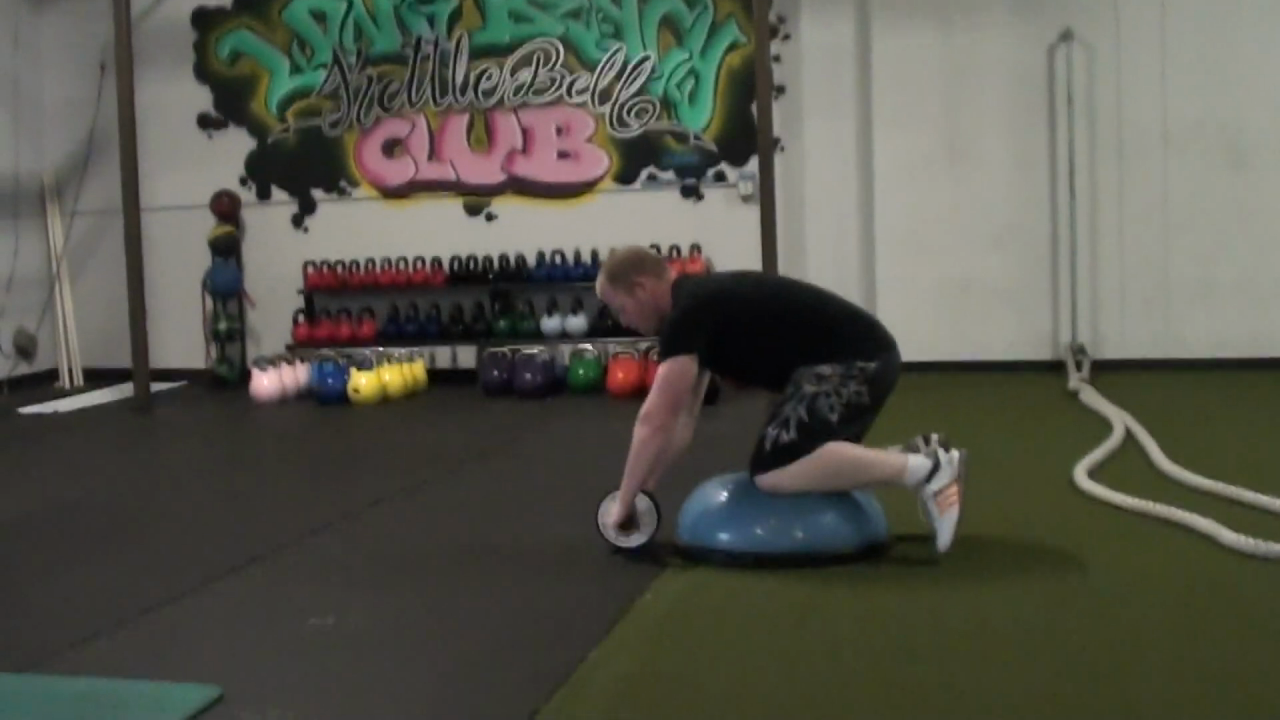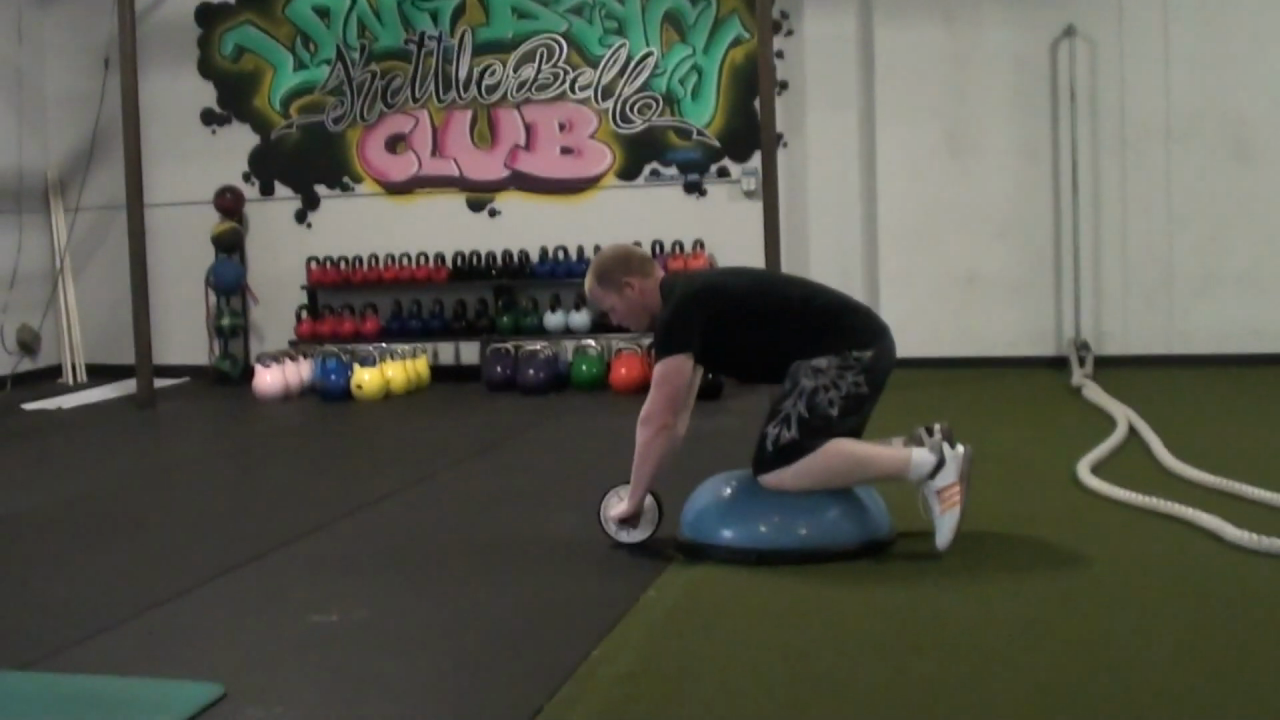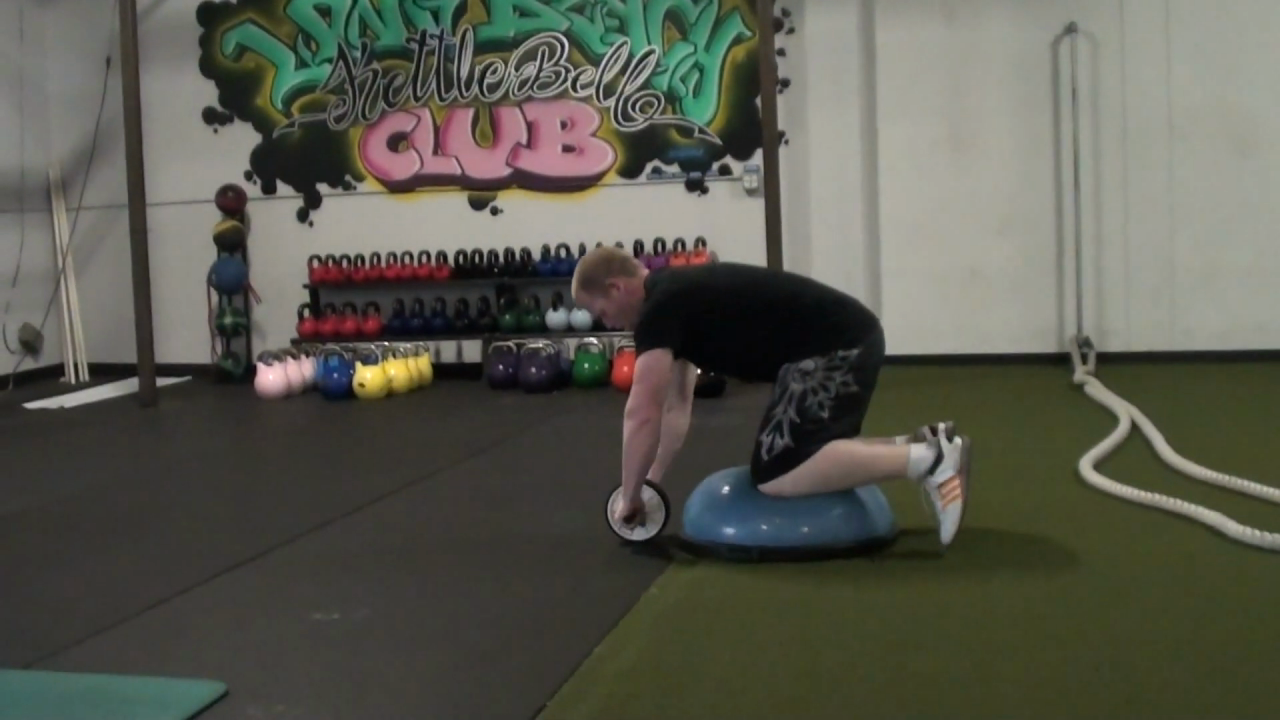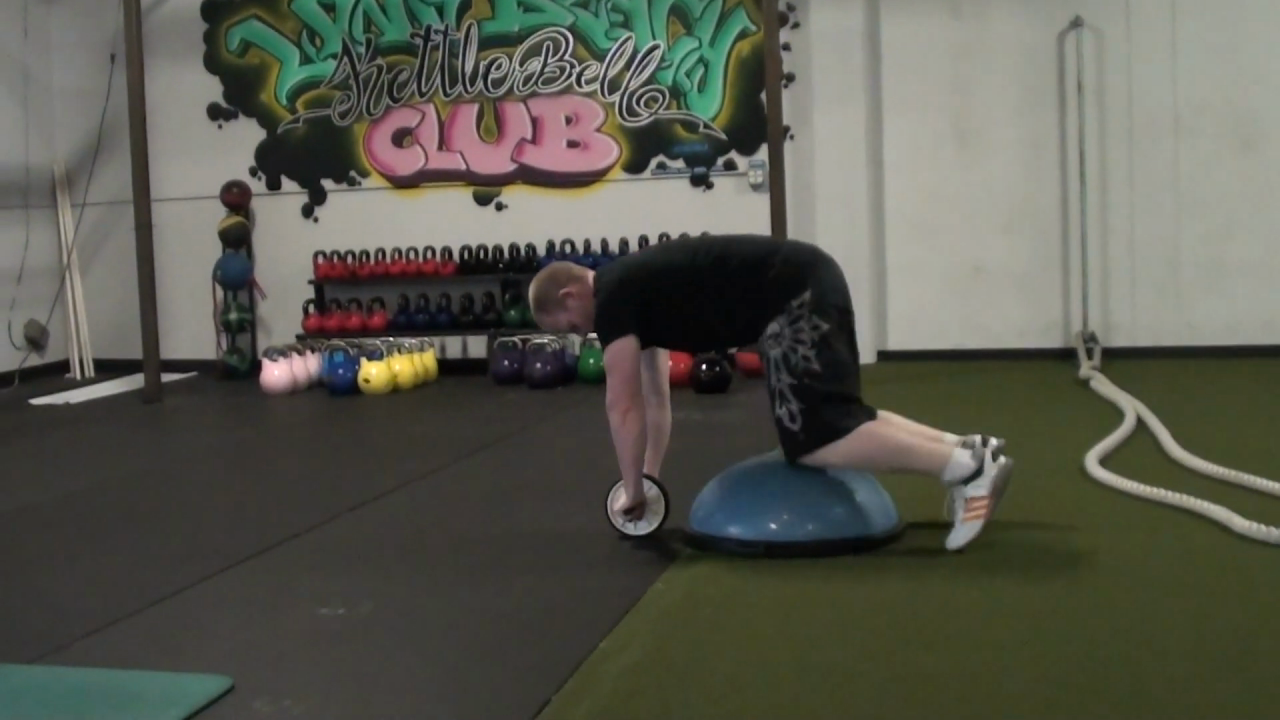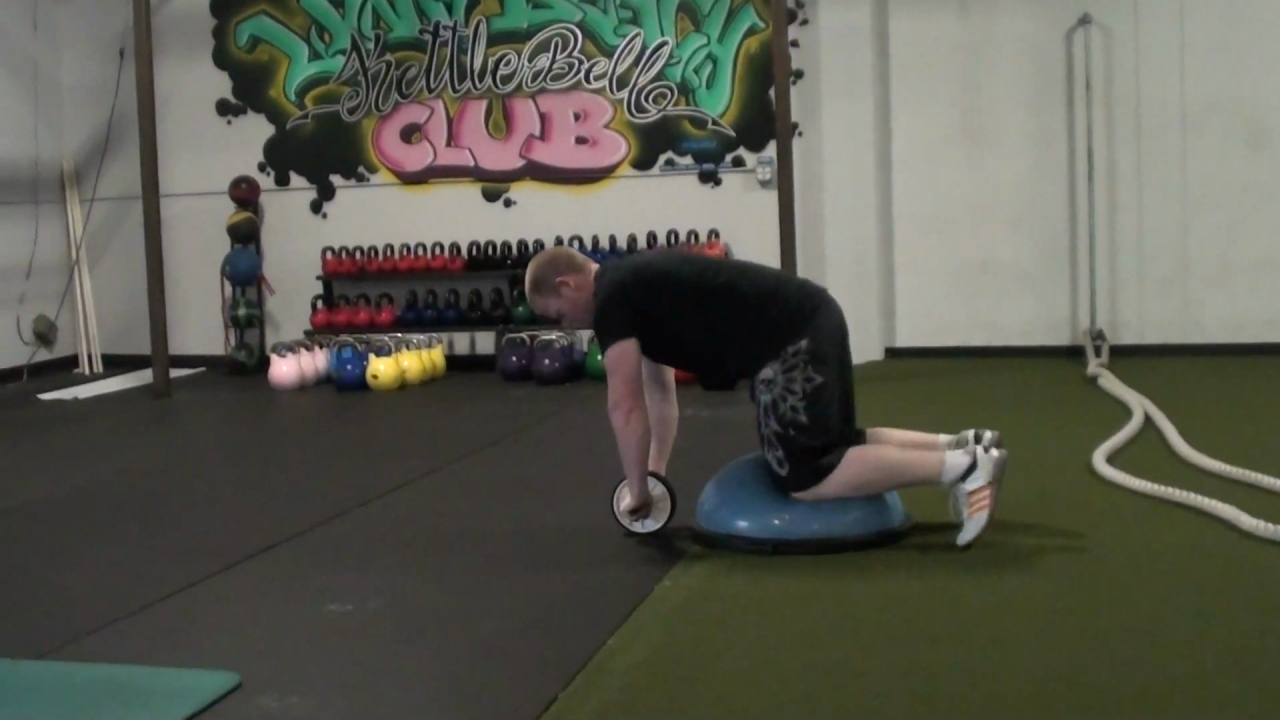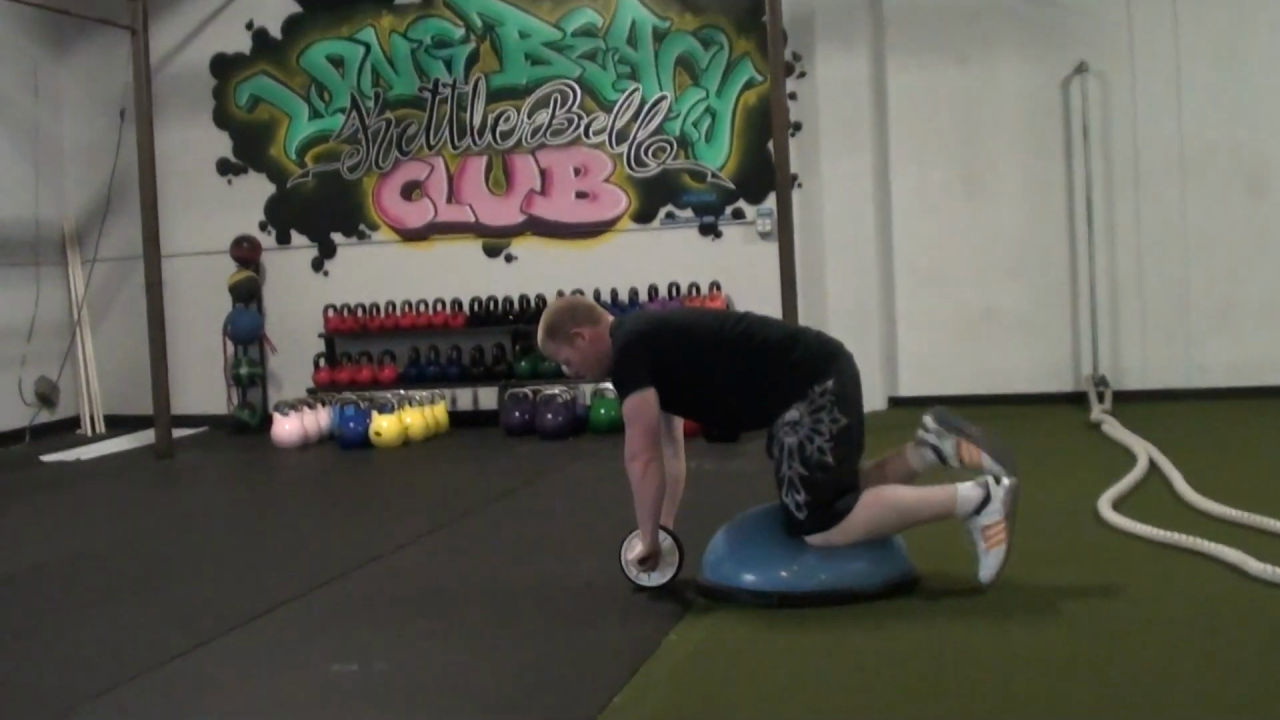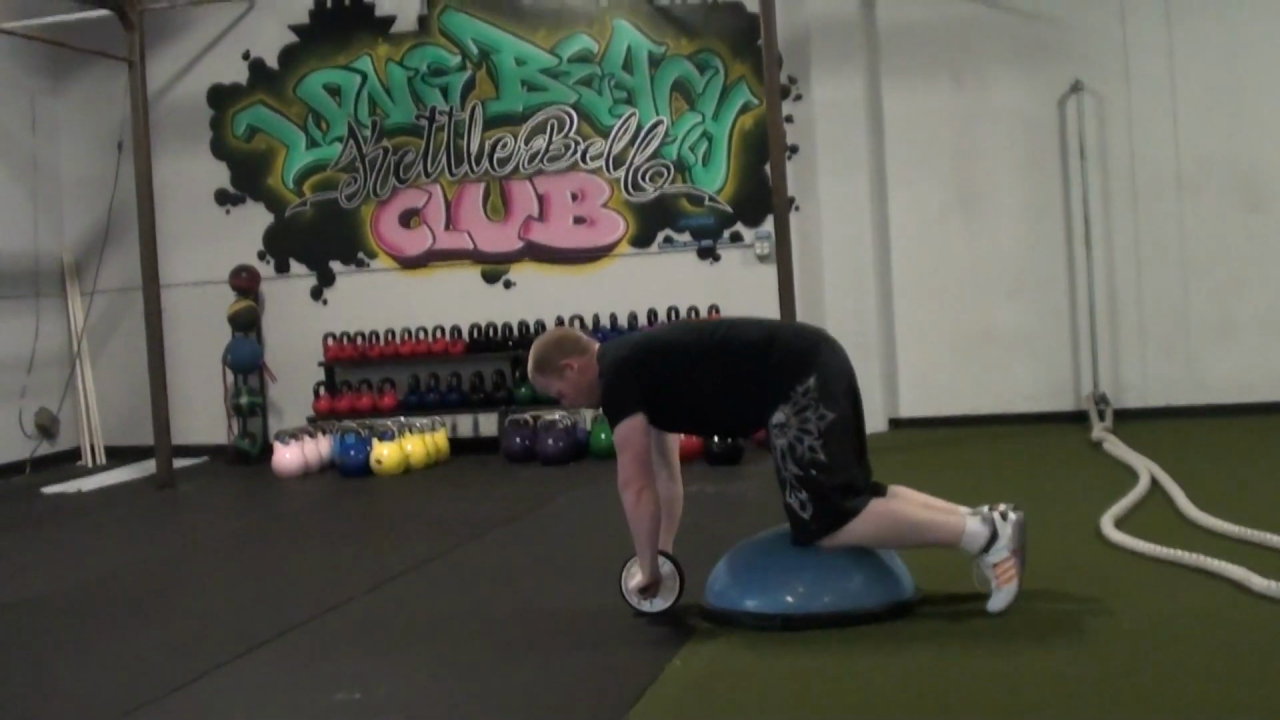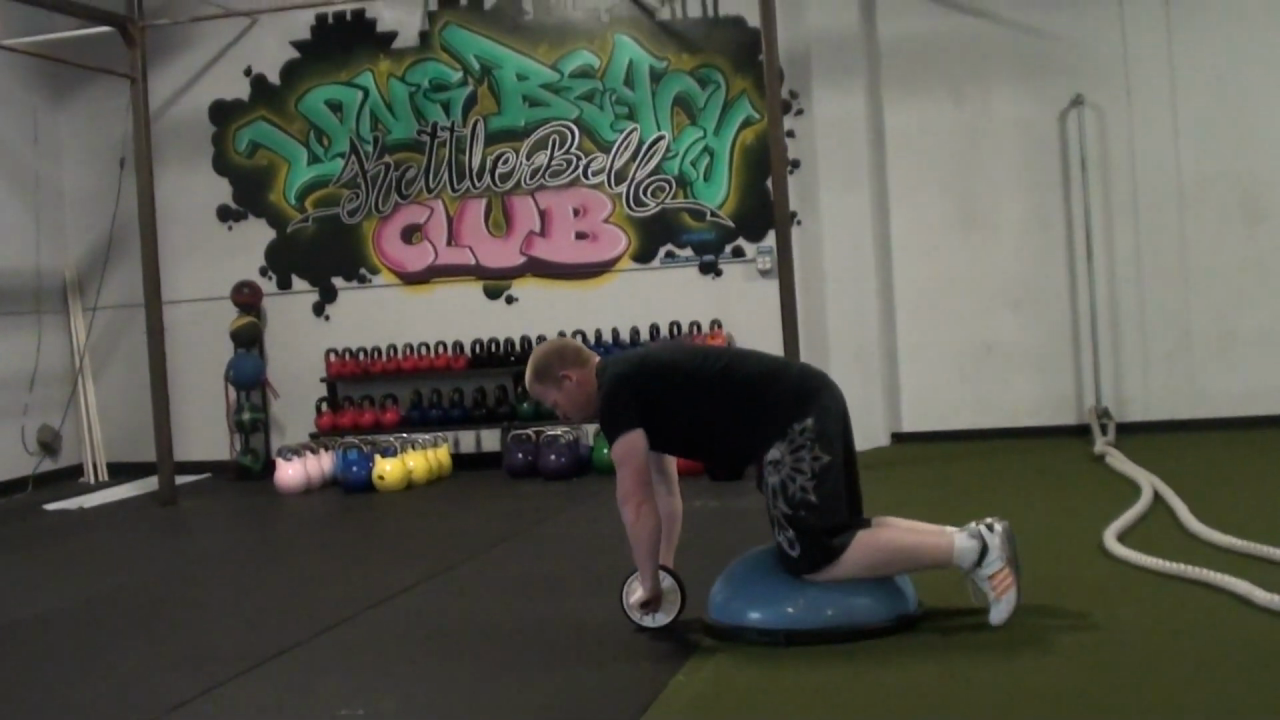
dt=0.5s
person 1, frame 1
left shoulder: (688, 312)
right shoulder: (696, 308)
left elbow: (656, 419)
right elbow: (680, 421)
left wrist: (625, 505)
right wrist: (643, 491)
left hip: (853, 359)
right hip: (860, 358)
left knee: (773, 470)
right knee: (800, 463)
left ankle: (923, 470)
right ankle: (916, 456)
person 1, frame 2
left shoulder: (680, 309)
right shoulder: (685, 303)
left elbow: (658, 420)
right elbow: (675, 418)
left wrist: (633, 502)
right wrist: (641, 491)
left hip: (848, 350)
right hip: (857, 347)
left knee: (777, 469)
right knee: (806, 459)
left ankle: (927, 463)
right ankle: (918, 447)
person 1, frame 3
left shoulder: (660, 307)
right shoulder: (676, 300)
left elbow: (642, 416)
right elbow: (675, 408)
left wrist: (631, 498)
right wrist: (653, 482)
left hip: (834, 349)
right hip: (849, 340)
left knee: (776, 473)
right knee: (809, 455)
left ankle: (927, 460)
right ankle: (922, 445)
person 1, frame 4
left shoulder: (613, 298)
right shoulder: (635, 291)
left elbow: (623, 405)
right elbow: (654, 396)
left wrist: (633, 492)
right wrist: (651, 477)
left hip: (794, 295)
right hip: (810, 284)
left knee: (814, 438)
right knee: (837, 420)
left ankle: (968, 468)
right ankle: (969, 449)
person 1, frame 5
left shoulder: (612, 297)
right shoulder: (635, 287)
left elbow: (625, 406)
right elbow: (659, 391)
left wrist: (638, 491)
right wrist: (656, 473)
left hip: (791, 339)
right hip: (811, 321)
left knee: (803, 475)
right knee: (835, 448)
left ankle: (962, 465)
right ankle: (964, 451)
person 1, frame 6
left shoulder: (630, 349)
right shoulder: (648, 340)
left elbow: (643, 456)
right elbow: (670, 448)
left wrist: (649, 541)
right wrist: (667, 528)
left hip: (811, 385)
right hip: (820, 376)
left knee: (819, 524)
right knee: (826, 501)
left ankle: (976, 498)
right ankle: (929, 449)
person 1, frame 7
left shoulder: (617, 375)
right shoulder: (640, 365)
left elbow: (635, 483)
right elbow: (663, 469)
left wrist: (649, 568)
right wrist: (665, 552)
left hip: (799, 382)
right hip: (816, 364)
left knee: (826, 519)
right knee: (854, 496)
left ankle: (980, 536)
right ankle: (983, 520)
person 1, frame 8
left shoulder: (616, 390)
right shoulder: (638, 382)
left elbow: (635, 500)
right elbow: (663, 485)
left wrist: (649, 584)
right wrist: (666, 568)
left hip: (794, 421)
right hip: (811, 404)
left knee: (814, 556)
right knee: (838, 531)
left ankle: (971, 551)
right ankle: (973, 538)
